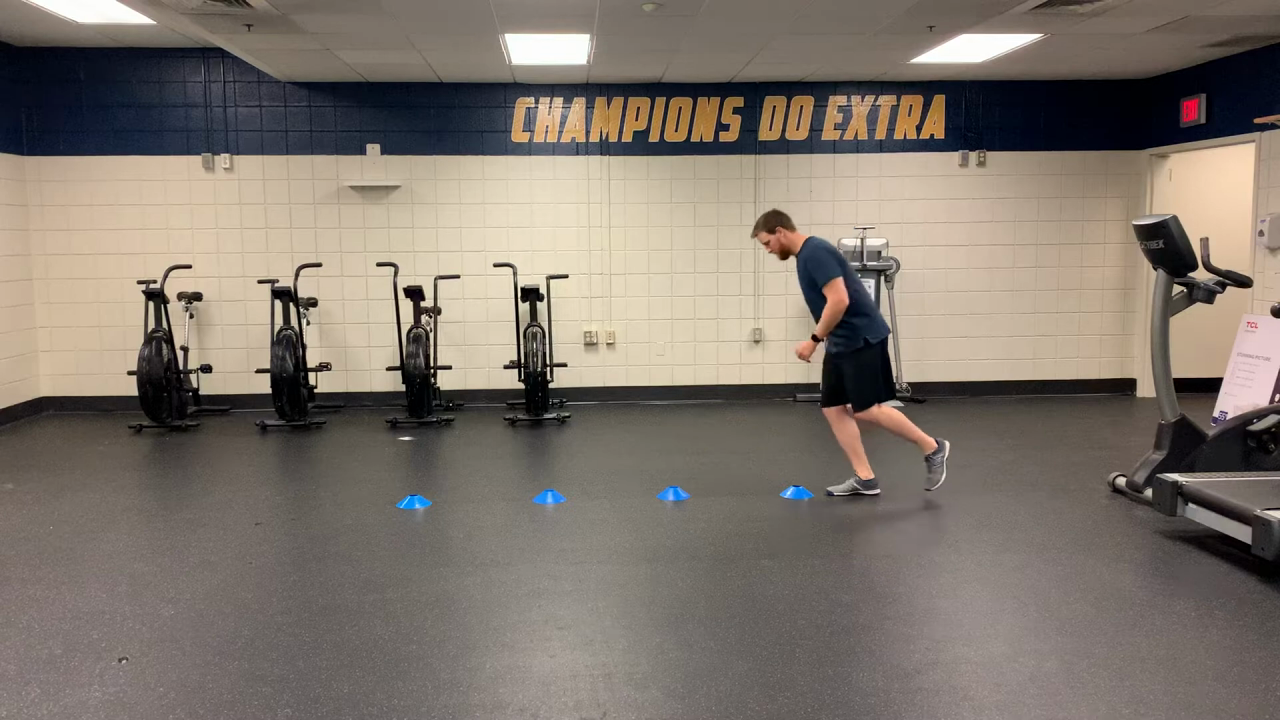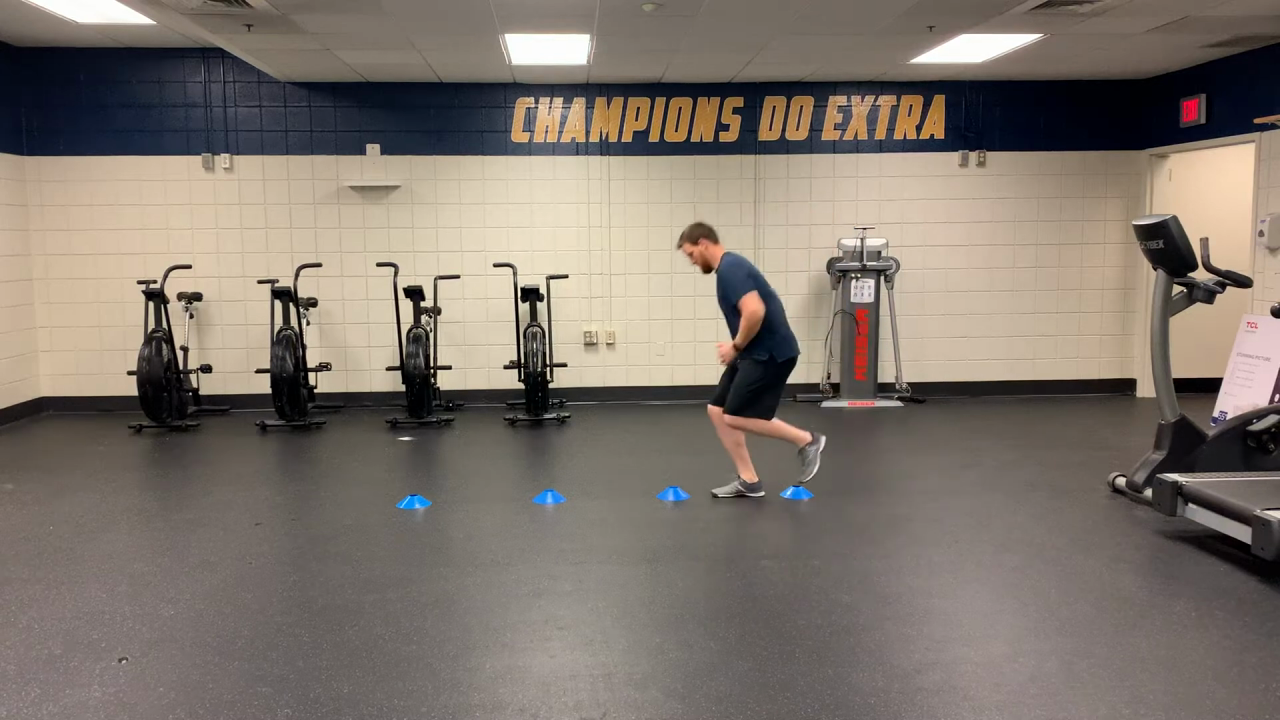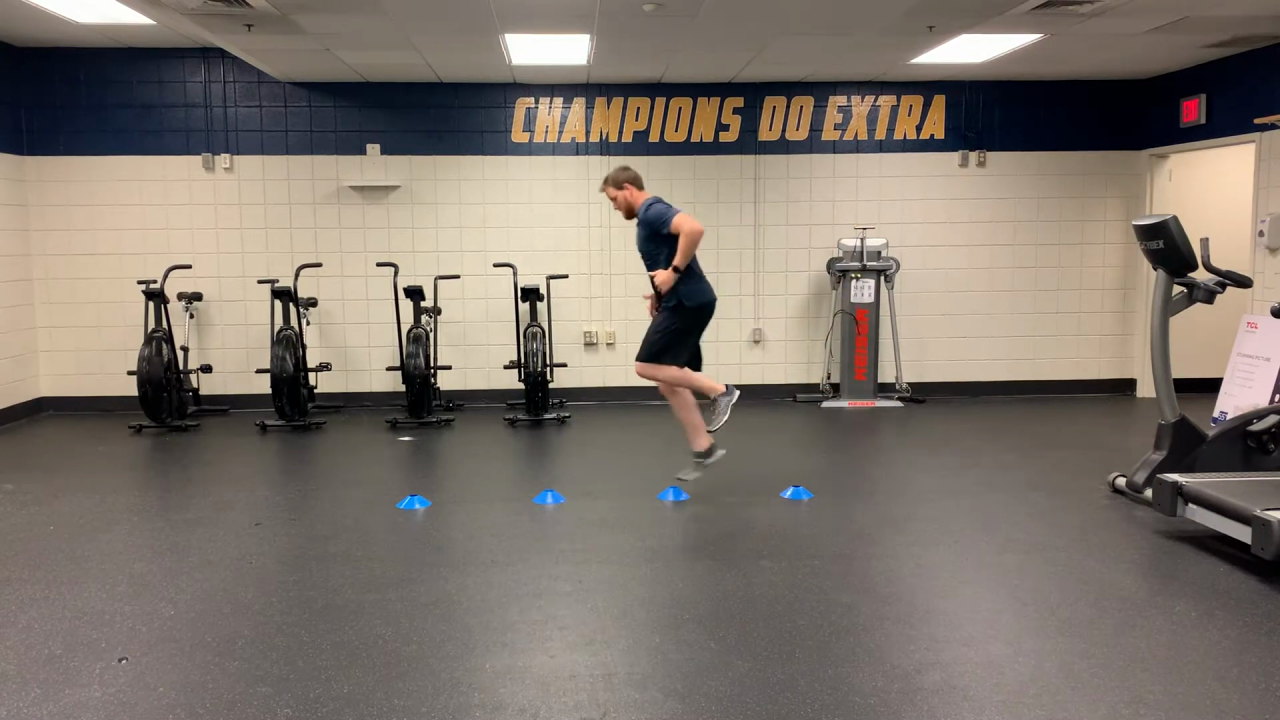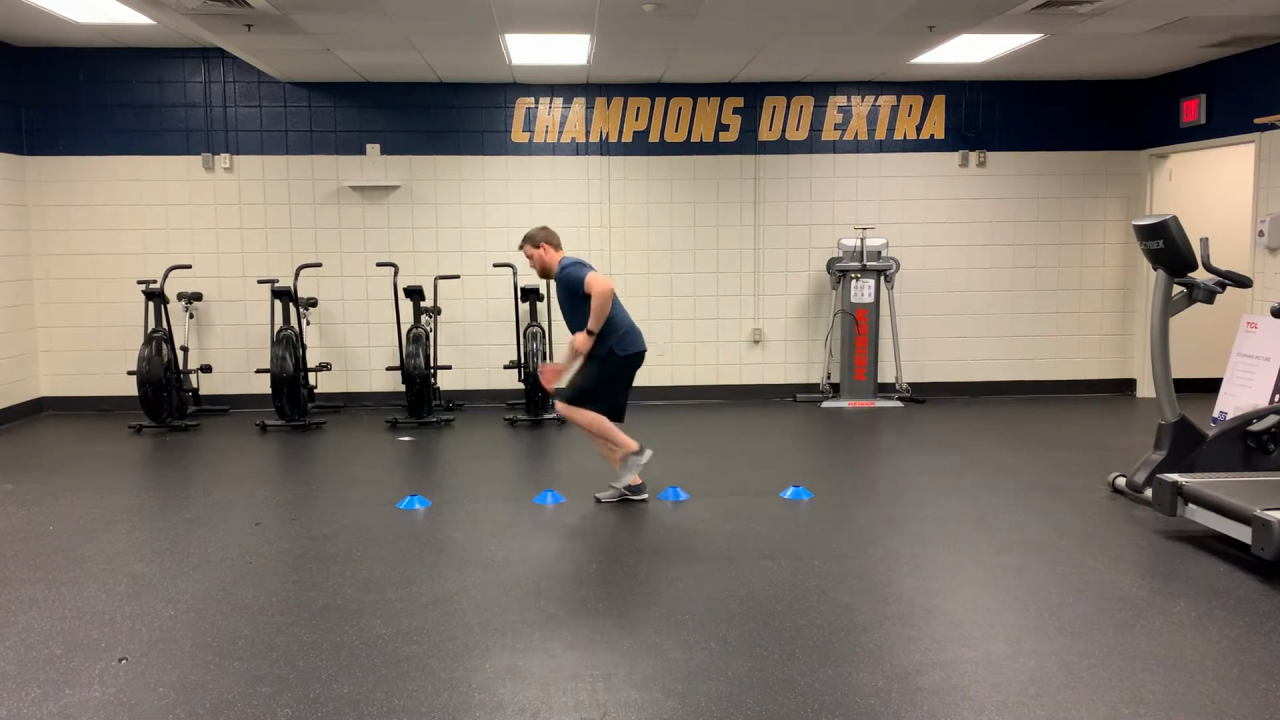
dt=1s
person 1, frame 1
left shoulder: (815, 253)
right shoulder: (806, 255)
left elbow: (840, 301)
left wrist: (814, 340)
right wrist: (825, 341)
left hip: (862, 339)
right hip: (842, 343)
left knee: (867, 410)
right knee: (833, 409)
left ankle: (932, 448)
right ankle: (864, 478)
person 1, frame 2
left shoulder: (730, 268)
right shoulder: (729, 268)
left elbow: (756, 313)
left wrist: (736, 347)
left hip: (770, 353)
right hip: (756, 352)
left knee: (735, 418)
right knee: (717, 412)
left ankle: (807, 441)
right ankle: (749, 481)
person 1, frame 3
left shoulder: (651, 210)
right shoulder: (649, 216)
left elbow: (694, 228)
left wrist: (674, 271)
right wrist: (658, 295)
left hip: (686, 301)
right hip: (684, 302)
left knee: (647, 367)
right knee: (670, 379)
left ankle: (719, 391)
right ankle: (704, 447)
person 1, frame 4
left shoulder: (569, 269)
right shoulder: (567, 274)
left elbow: (605, 288)
left wrist: (589, 334)
right wrist: (564, 364)
left hip: (618, 349)
right hip: (616, 350)
left knee: (567, 406)
right knee: (595, 420)
left ankle: (632, 449)
right ankle: (632, 484)
